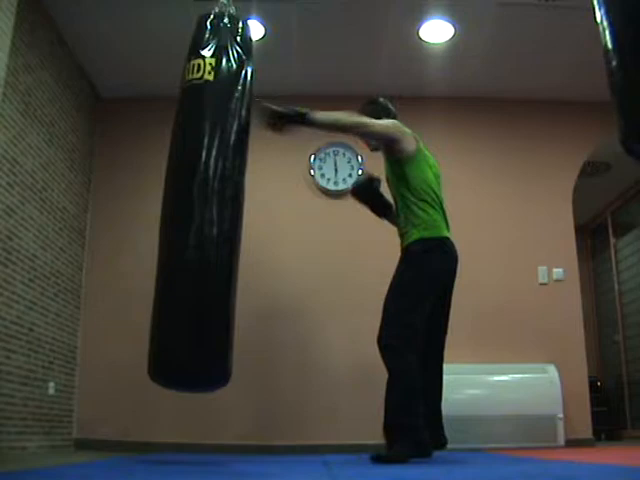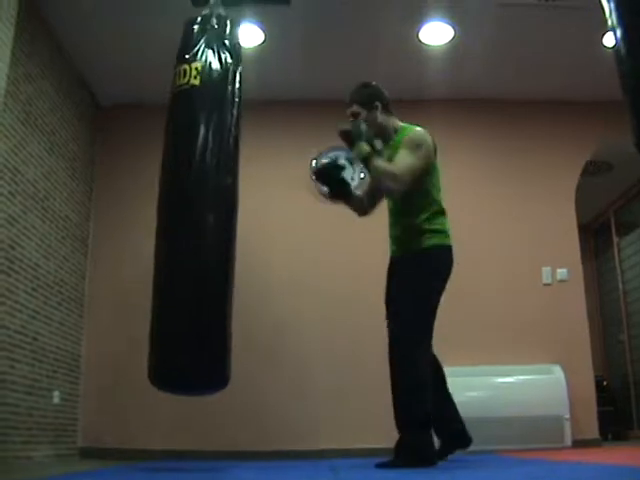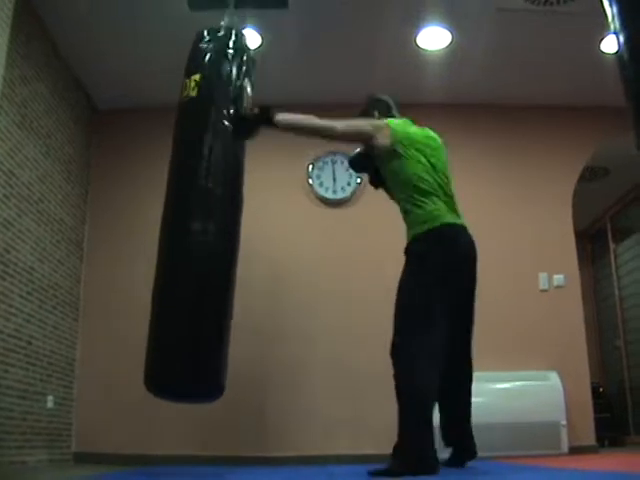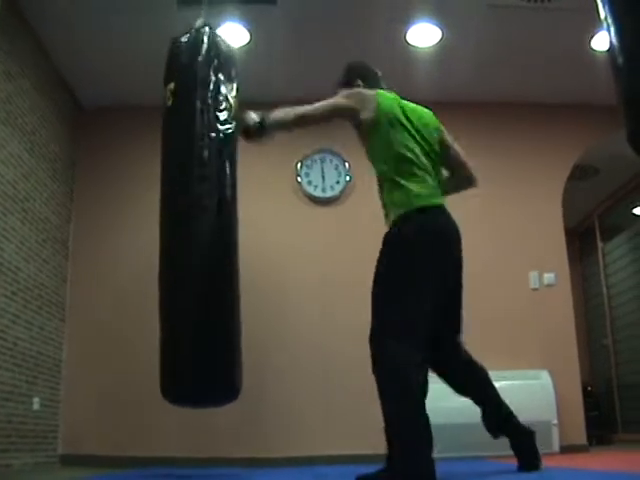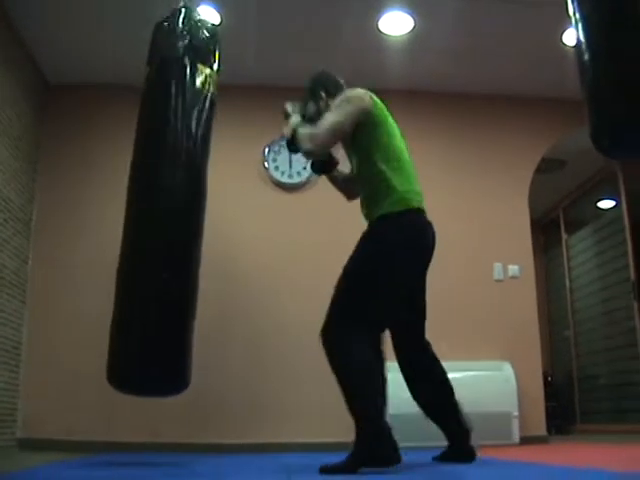
dt=0.5s
person 1, frame 1
left shoulder: (396, 132)
right shoulder: (413, 154)
left elbow: (349, 122)
left wrist: (298, 114)
right wrist: (376, 201)
left hip: (425, 252)
right hip: (440, 252)
left knee: (396, 340)
right knee: (425, 348)
left ankle: (409, 439)
right ankle: (430, 433)
person 1, frame 2
left shoulder: (415, 139)
right shoulder: (384, 151)
left elbow: (394, 182)
right elbow: (364, 207)
left wrist: (363, 151)
left hip: (428, 253)
right hip: (404, 257)
left knee: (406, 345)
right knee: (411, 346)
left ankle: (416, 446)
right ankle: (451, 432)
person 1, frame 3
left shoulder: (381, 128)
right shoulder: (431, 138)
left elbow: (319, 127)
left wrist: (271, 116)
right wrist: (380, 176)
left hip: (435, 243)
right hip: (459, 241)
left knee: (413, 345)
right knee: (453, 348)
right ankle: (461, 444)
person 1, frame 4
left shoulder: (363, 100)
right shoulder: (426, 117)
left elbow: (300, 116)
right elbow: (466, 177)
left wrist: (260, 122)
left hip: (413, 229)
right hip: (441, 228)
left knee: (394, 343)
right knee: (441, 343)
right ankle: (515, 434)
person 1, frame 5
left shoulder: (355, 98)
right shoulder: (367, 119)
left elbow: (308, 139)
right elbow: (357, 188)
left wrist: (295, 121)
right wrist: (326, 165)
left hip: (396, 228)
right hip: (415, 230)
left knee: (345, 333)
right knee: (410, 340)
left ankle: (374, 444)
right ankle: (458, 439)
